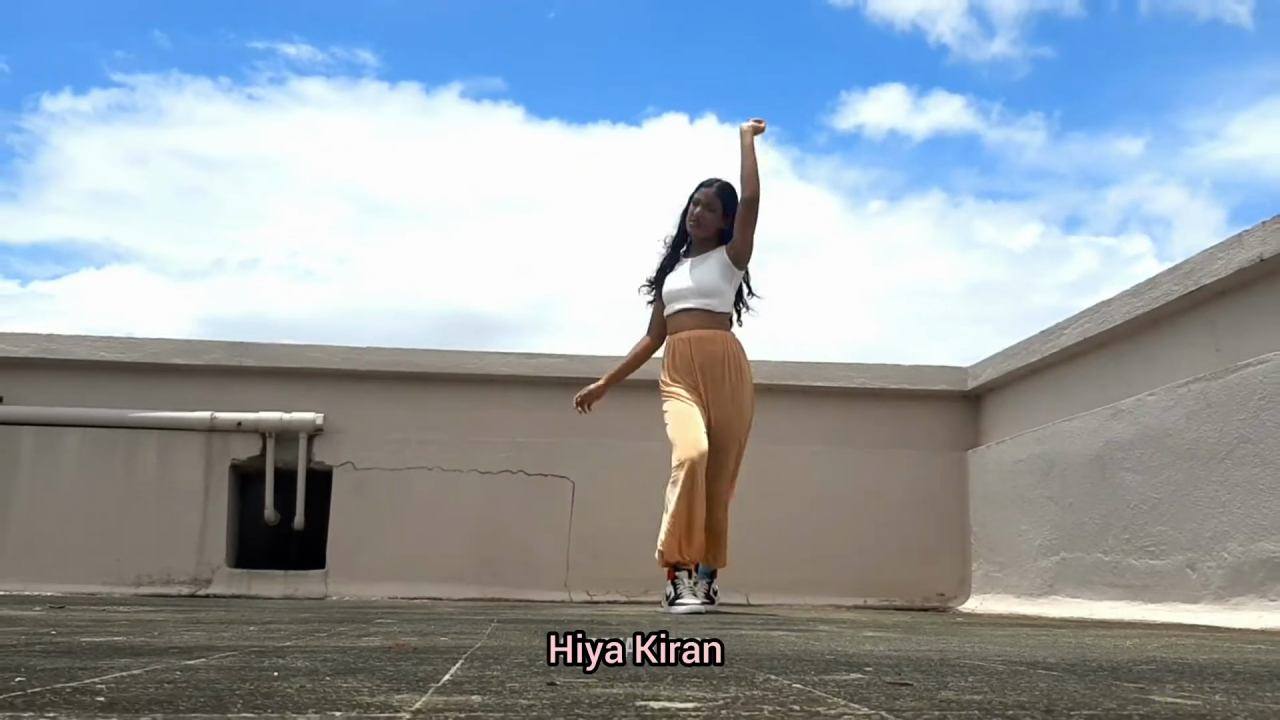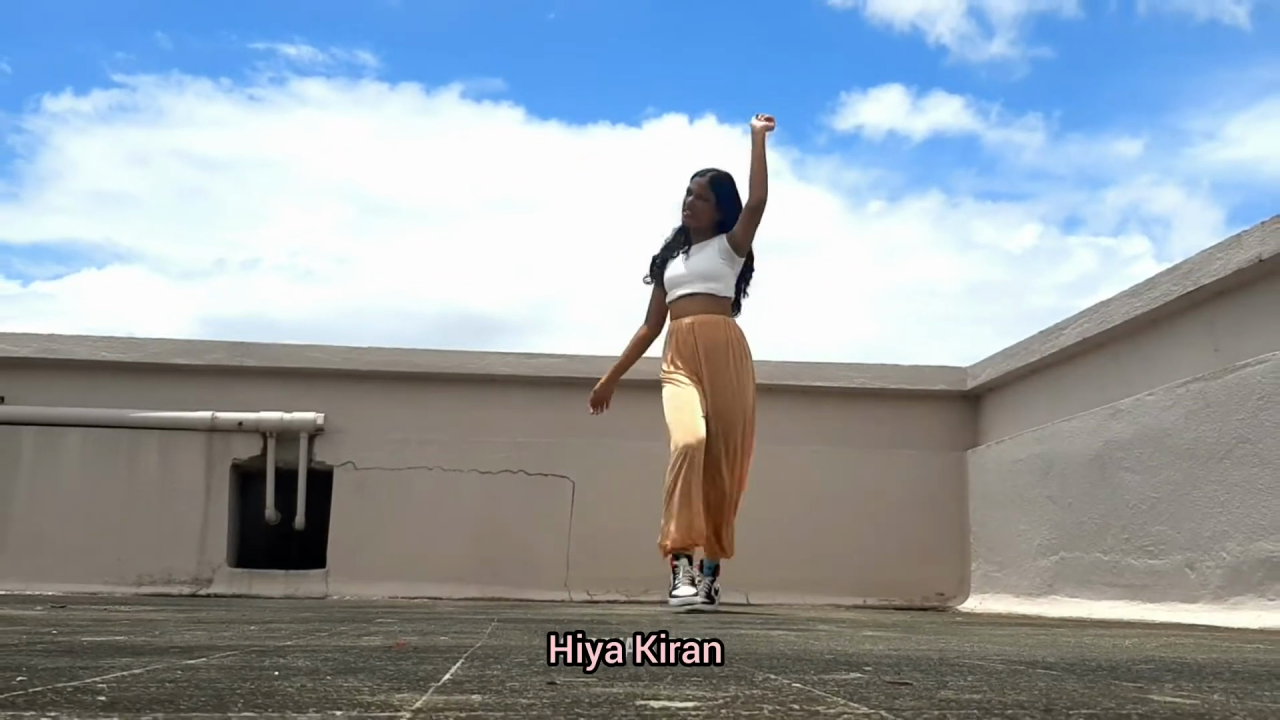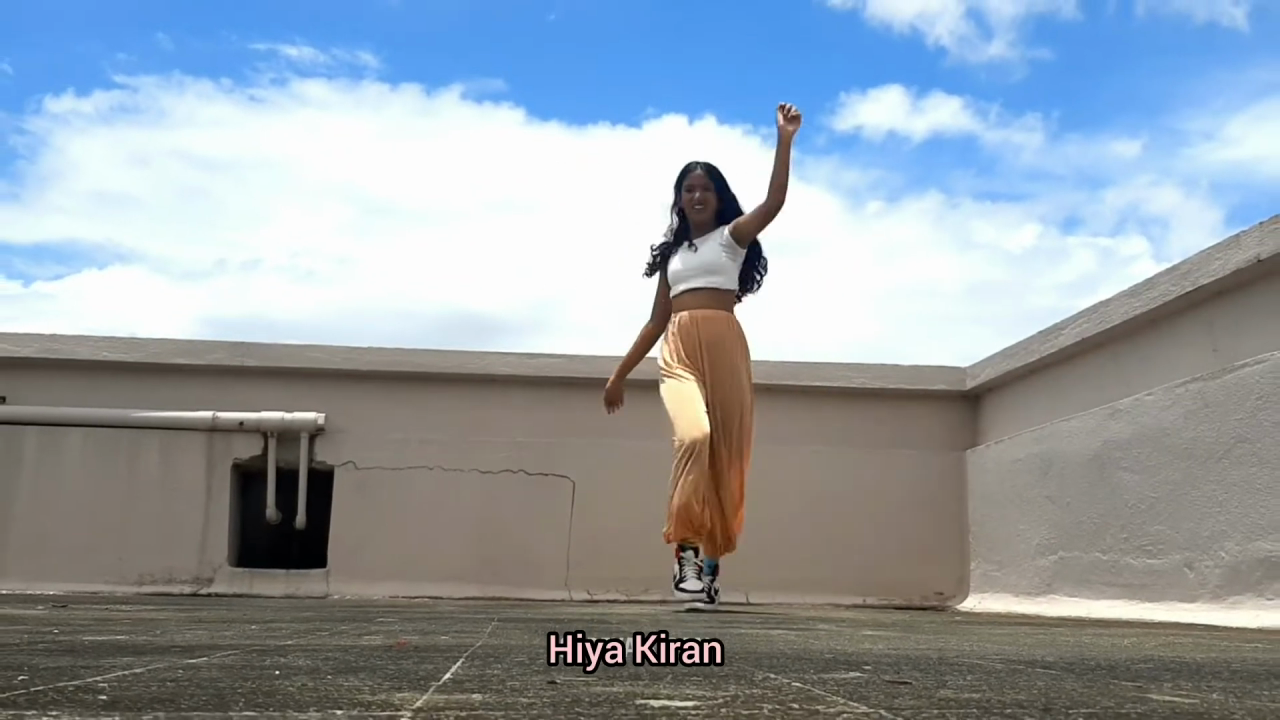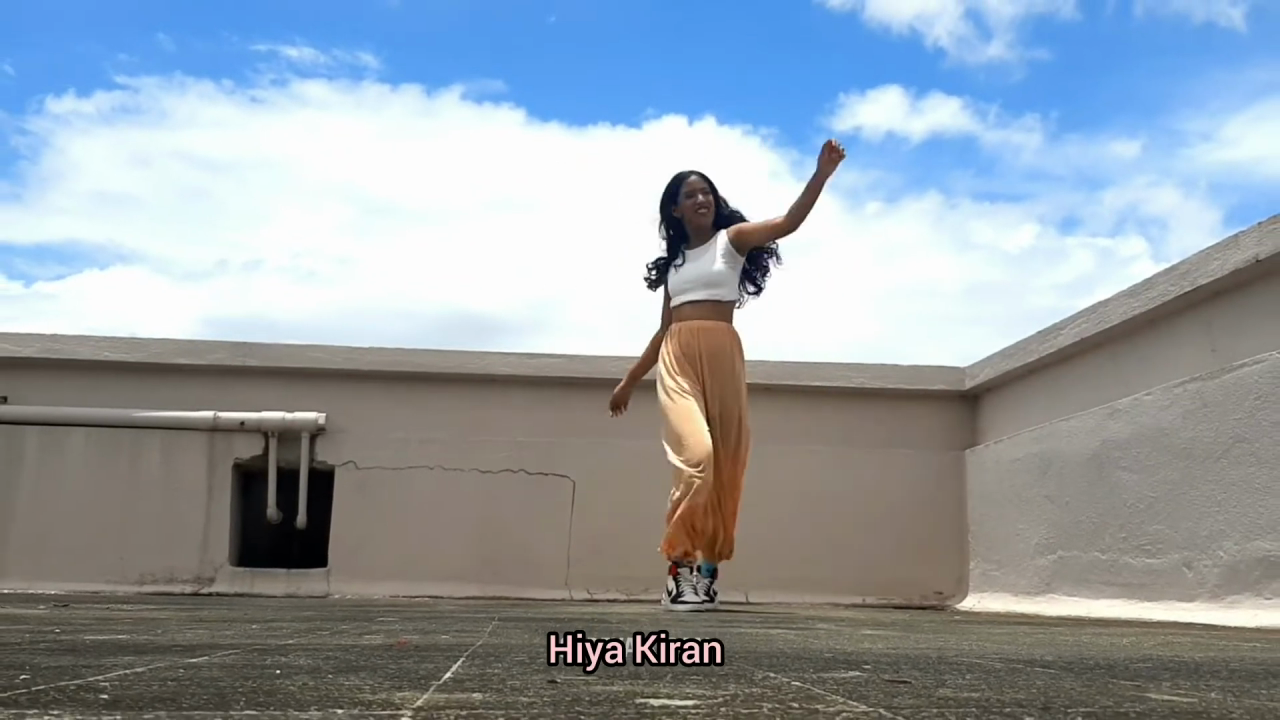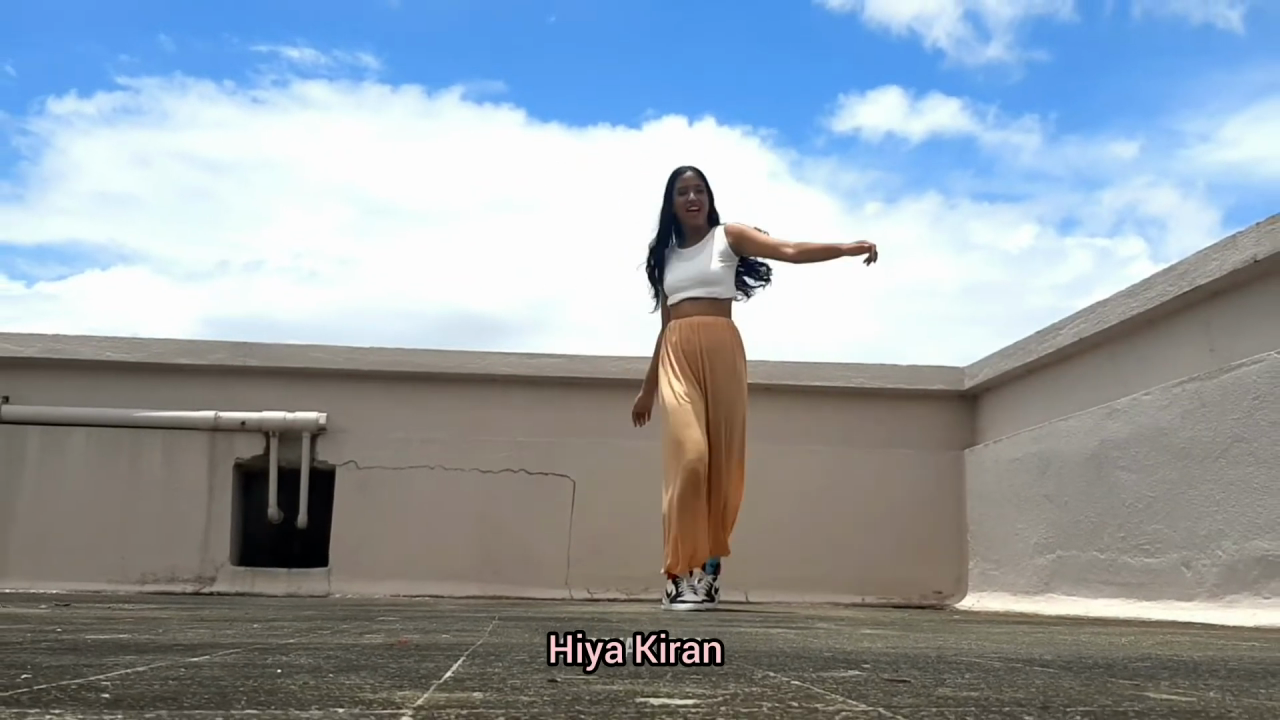
dt=0.1s
person 1, frame 1
left shoulder: (732, 256)
right shoulder: (672, 269)
left elbow: (751, 201)
right elbow: (652, 338)
left wrist: (746, 141)
right wrist: (603, 384)
left hip: (725, 366)
right hip: (676, 373)
left knee: (718, 476)
right knee: (690, 455)
left ankle: (705, 575)
right ankle: (679, 573)
person 1, frame 2
left shoulder: (730, 242)
right shoulder: (670, 255)
left elbow: (757, 202)
right elbow: (648, 325)
left wrist: (758, 139)
right wrist: (608, 378)
left hip: (725, 351)
right hip: (675, 357)
left knee: (724, 462)
right knee: (688, 443)
left ankle: (709, 571)
right ankle: (682, 557)
person 1, frame 3
left shoulder: (734, 236)
right shoulder: (672, 253)
left elbow: (775, 200)
right elbow: (657, 321)
left wrist: (785, 138)
right wrist: (620, 374)
left hip: (725, 345)
right hip: (678, 354)
left knee: (727, 455)
right knee: (694, 436)
left ankle: (710, 563)
right ankle: (687, 548)
person 1, frame 4
left shoulder: (731, 238)
right shoulder: (673, 261)
left elbow: (789, 222)
left wrist: (822, 173)
right wrist: (628, 382)
left hip: (724, 356)
right hip: (675, 362)
left knee: (724, 467)
right knee: (696, 457)
left ankle: (707, 569)
right ankle: (679, 568)
person 1, frame 5
left shoulder: (731, 236)
right shoulder: (666, 257)
left elbow: (793, 251)
left wrist: (849, 248)
right wrist: (647, 389)
left hip: (724, 350)
right hip: (677, 362)
left knee: (725, 465)
right knee: (689, 460)
left ankle: (708, 568)
right ankle: (679, 575)
